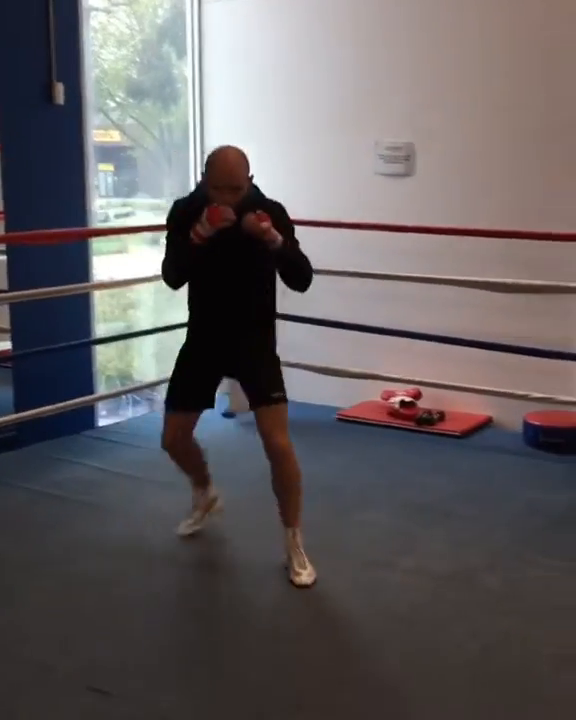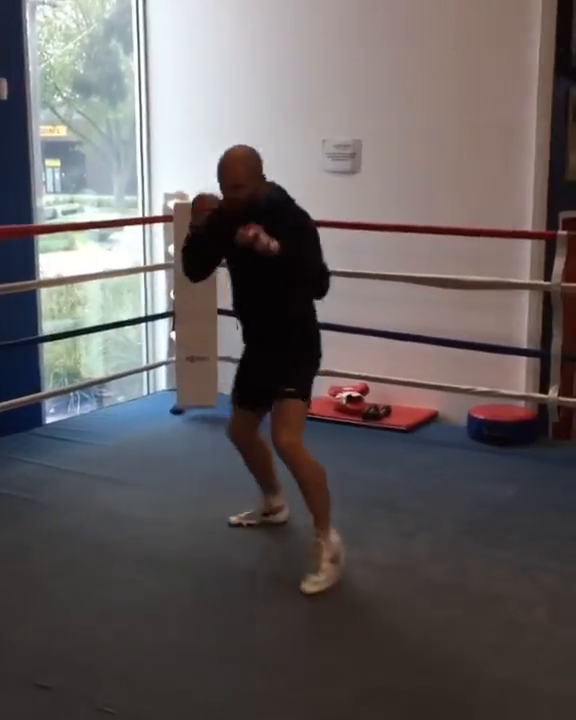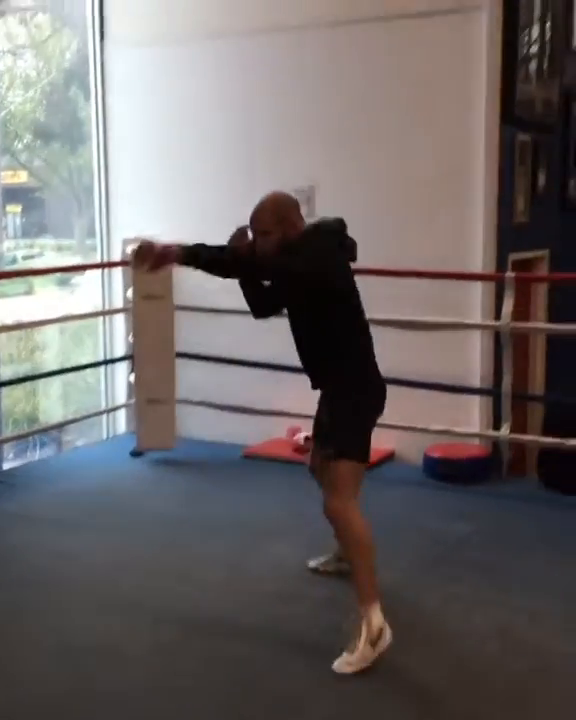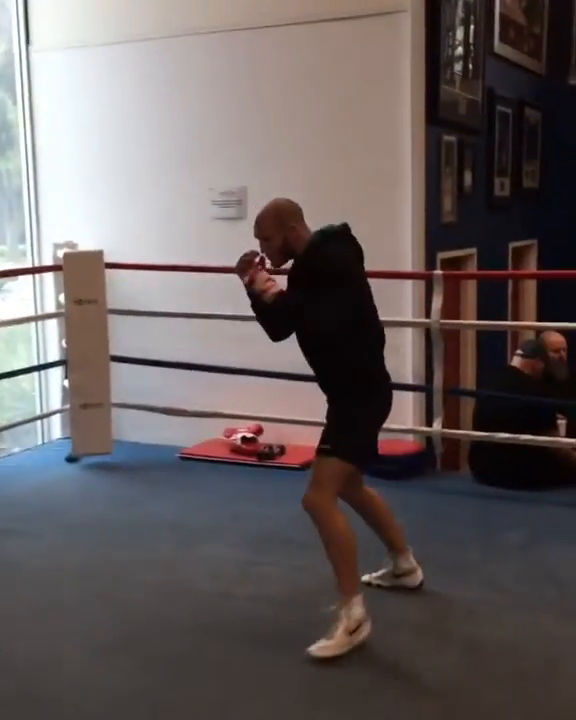
dt=0.5s
person 1, frame 1
left shoulder: (270, 213)
right shoulder: (185, 212)
left elbow: (300, 280)
right elbow: (172, 277)
left wrist: (276, 242)
right wrist: (195, 239)
left hip: (255, 340)
right hip: (202, 338)
left knee: (278, 445)
right knee: (174, 439)
left ankle: (294, 544)
right ankle: (206, 496)
person 1, frame 2
left shoulder: (287, 215)
right shoulder: (227, 216)
left elbow: (317, 284)
right elbow: (195, 271)
left wrist: (273, 249)
right wrist: (198, 229)
left hip: (295, 340)
right hip: (259, 340)
left knee: (287, 439)
right knee: (240, 432)
left ankle: (328, 544)
right ankle: (273, 503)
person 1, frame 3
left shoulder: (319, 256)
right shoulder: (289, 257)
left elbow: (242, 260)
right elbow: (264, 308)
left wrist: (175, 252)
right wrist: (248, 261)
left hip: (356, 389)
right hip: (341, 385)
left knee: (340, 503)
right knee: (321, 468)
left ankle: (372, 624)
right ankle: (348, 553)
person 1, frame 4
left shoulder: (333, 260)
right shoulder: (308, 264)
left elbow: (325, 323)
right elbow: (280, 328)
left wrist: (272, 295)
right wrist: (257, 287)
left hip: (362, 392)
right hip: (350, 390)
left knee: (319, 497)
right knee: (349, 485)
left ankle: (352, 612)
right ankle: (405, 565)
